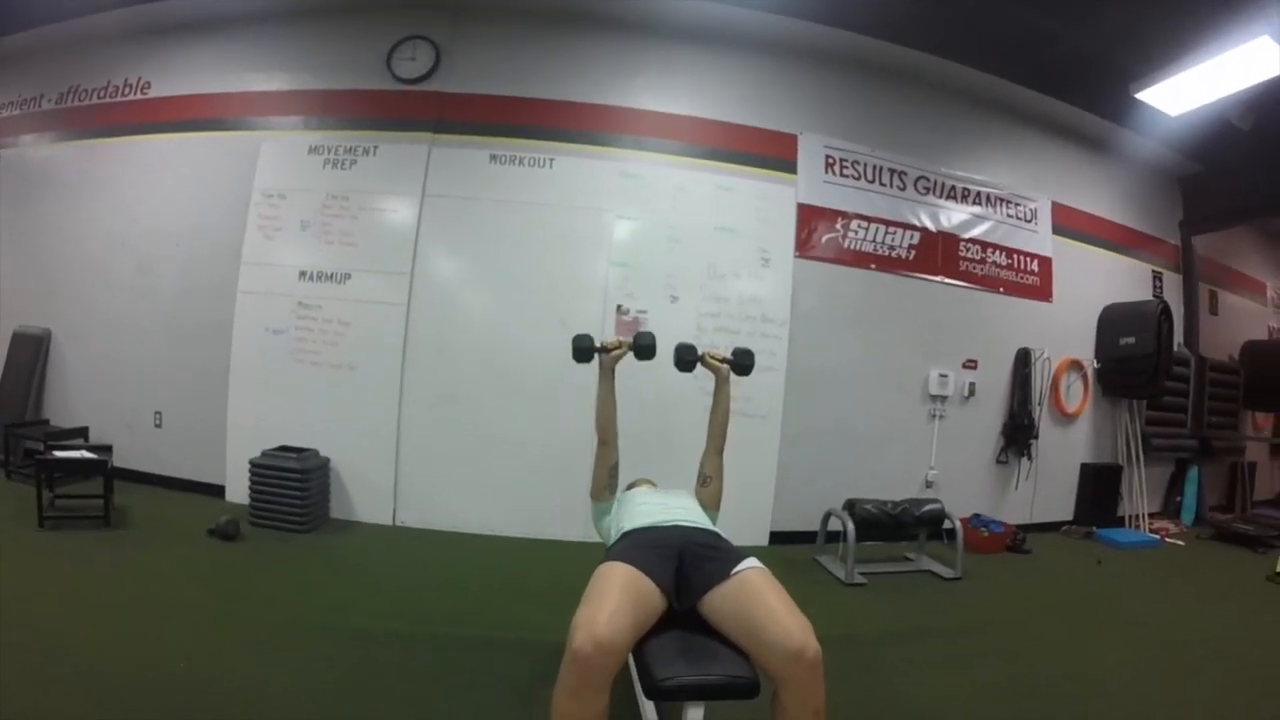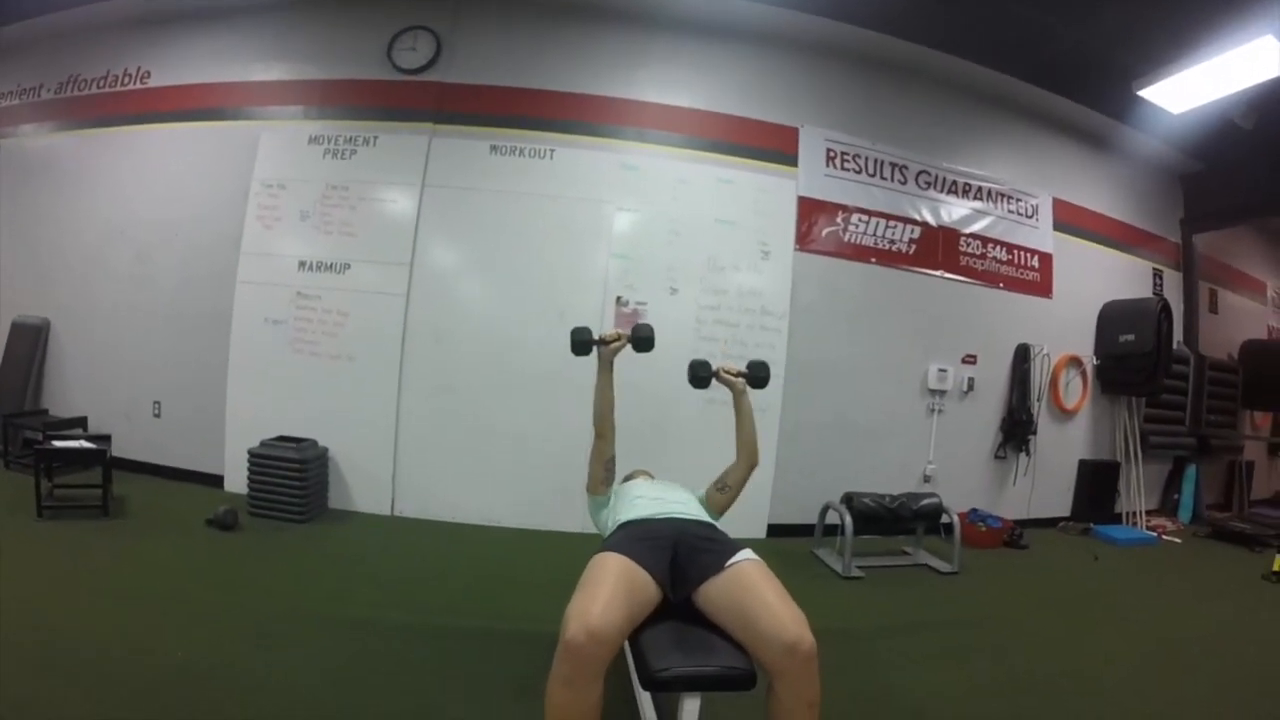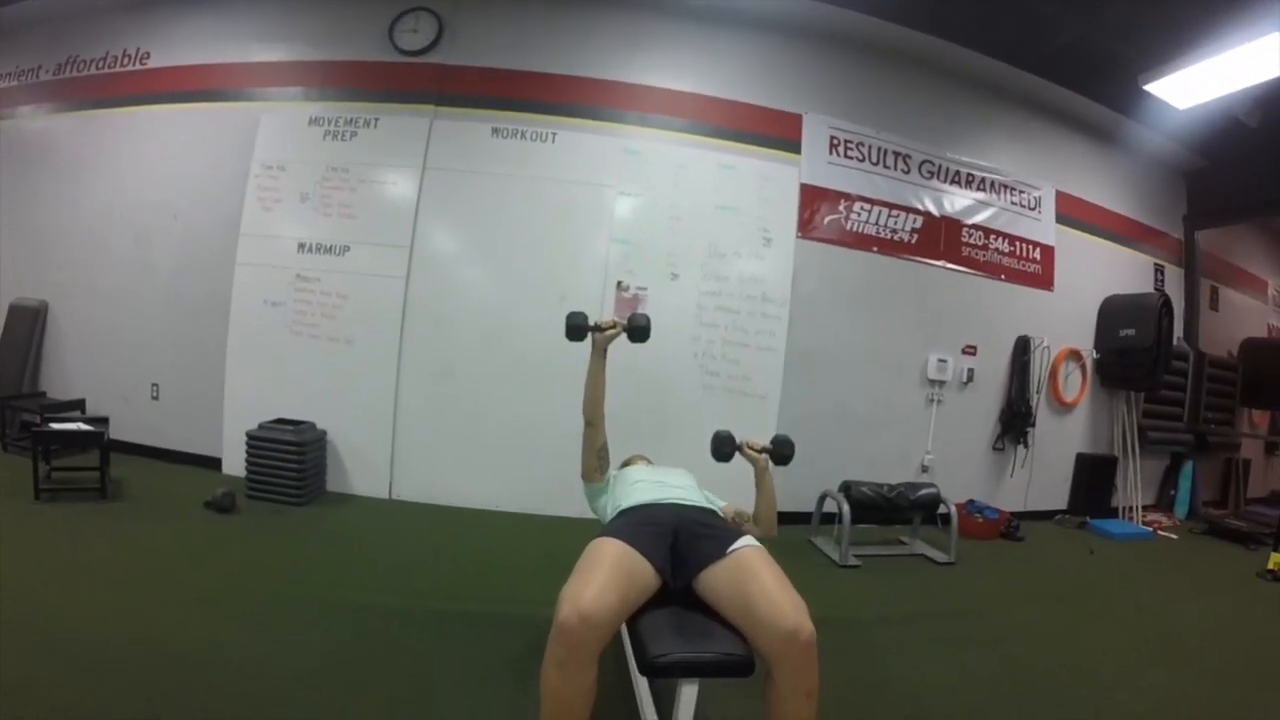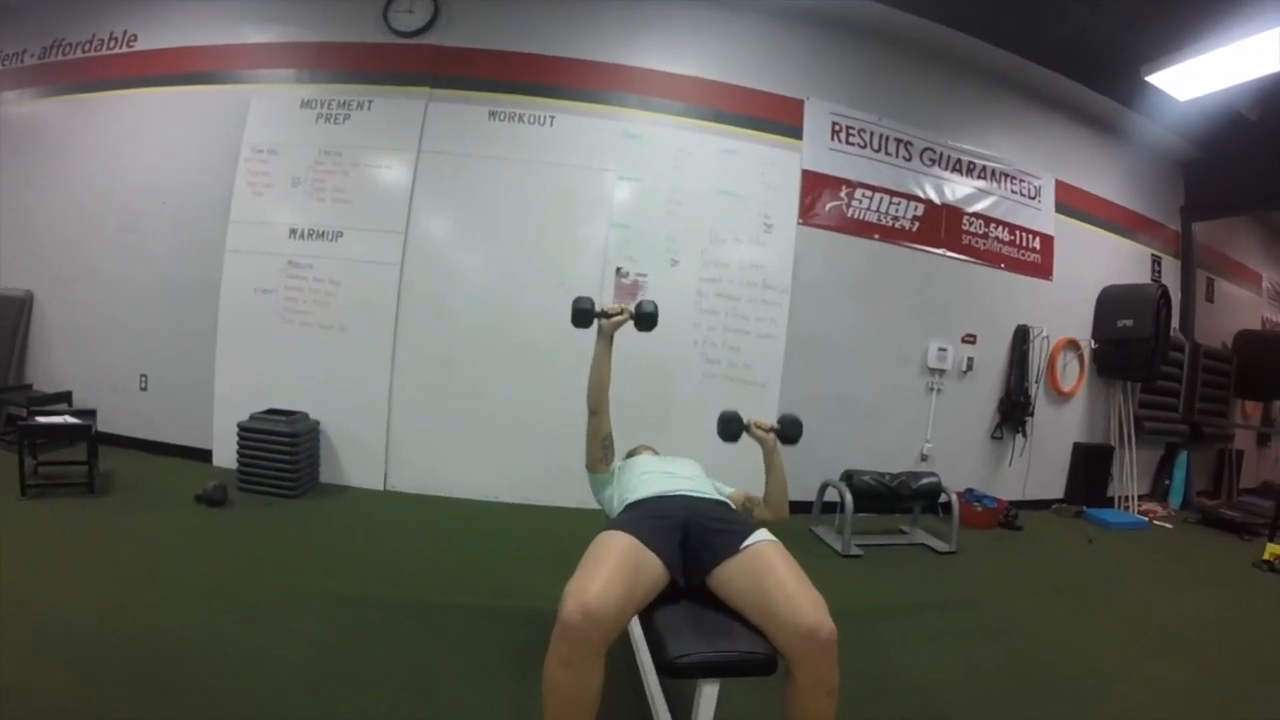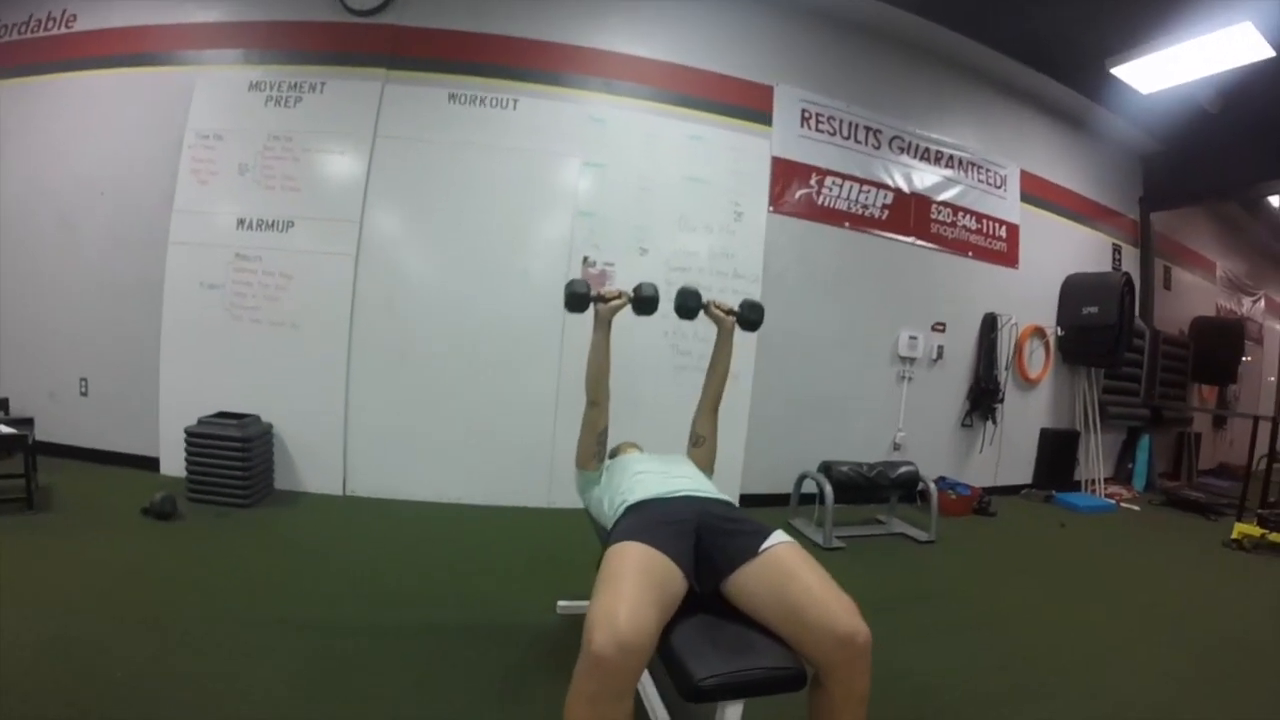
dt=0.5s
person 1, frame 1
left shoulder: (694, 505)
right shoulder: (614, 510)
left elbow: (714, 450)
right elbow: (606, 442)
left wrist: (722, 381)
right wrist: (606, 370)
left knee: (803, 657)
right knee: (588, 651)
person 1, frame 2
left shoulder: (693, 500)
right shoulder: (611, 502)
left elbow: (746, 462)
right elbow: (604, 435)
left wrist: (739, 397)
right wrist: (605, 364)
left hip: (704, 538)
left knee: (798, 649)
right knee: (581, 641)
person 1, frame 3
left shoulder: (693, 486)
right shoulder: (609, 488)
left elbow: (764, 527)
right elbow: (594, 423)
left wrist: (761, 468)
right wrist: (599, 350)
left hip: (705, 525)
right hip: (636, 521)
left knee: (797, 637)
right knee: (574, 625)
person 1, frame 4
left shoulder: (698, 473)
right shoulder: (615, 478)
left elbow: (775, 509)
right elbow: (598, 413)
left wrist: (769, 448)
right wrist: (605, 338)
left hip: (716, 516)
right hip: (646, 514)
left knee: (816, 636)
right knee: (581, 619)
person 1, frame 5
left shoulder: (687, 469)
right shoulder: (599, 481)
left elbow: (709, 406)
right elbow: (597, 402)
left wrist: (725, 333)
right wrist: (603, 324)
left hip: (722, 516)
right hip: (647, 517)
left knee: (849, 641)
right knee: (610, 650)
